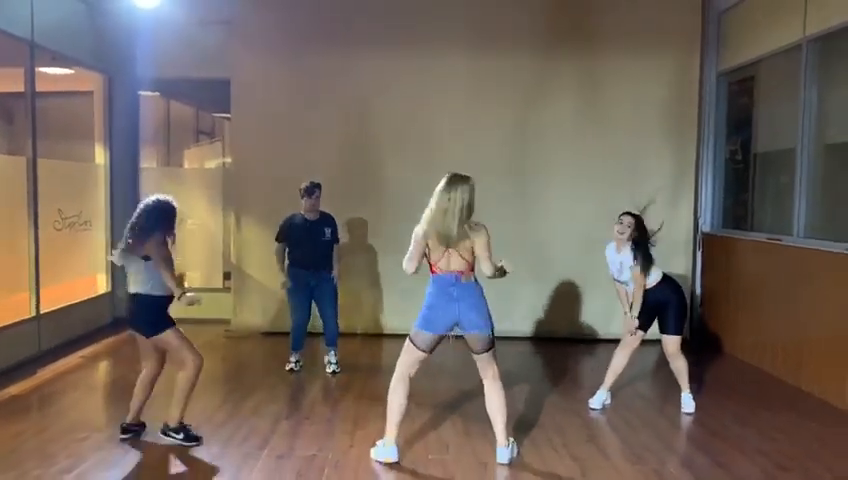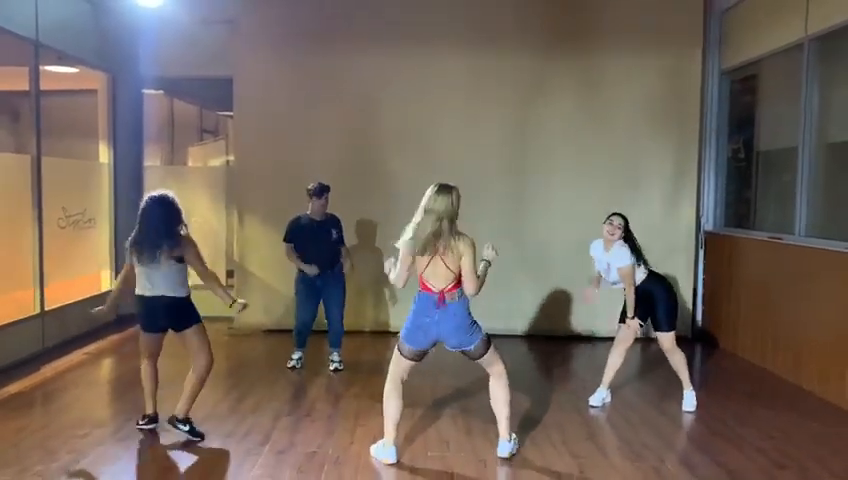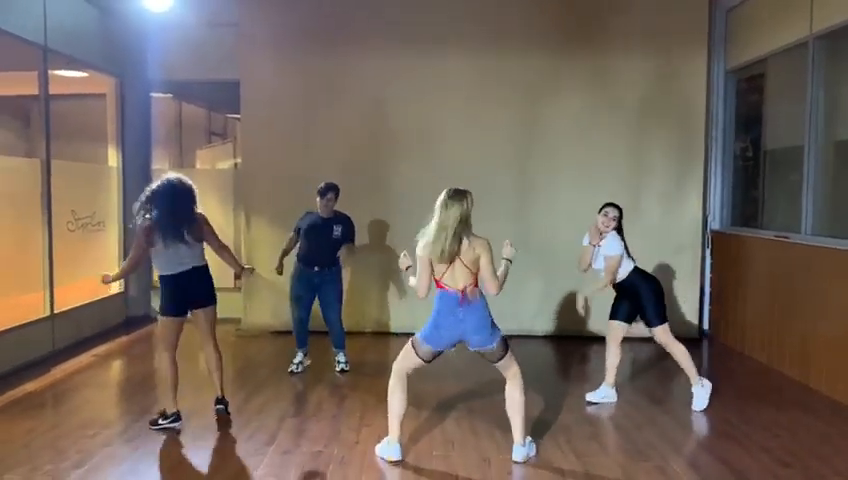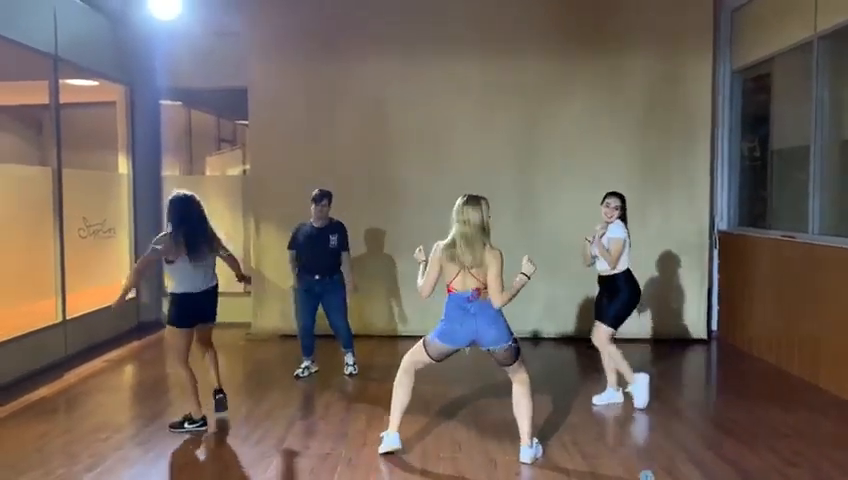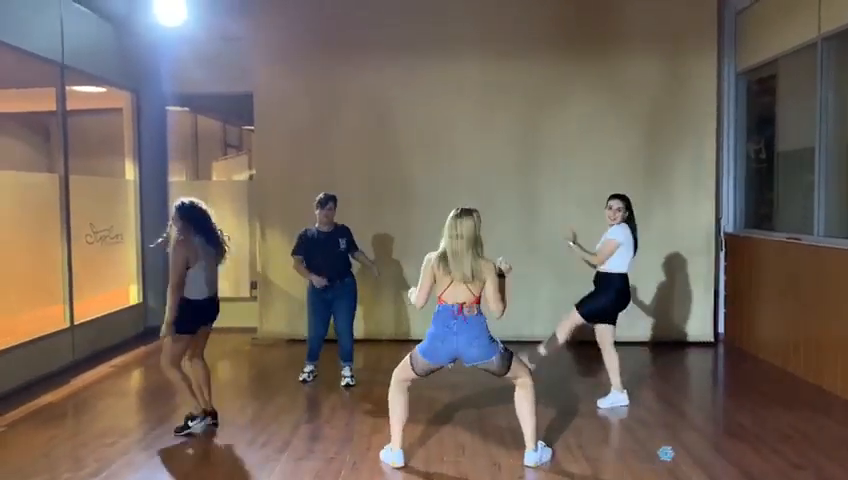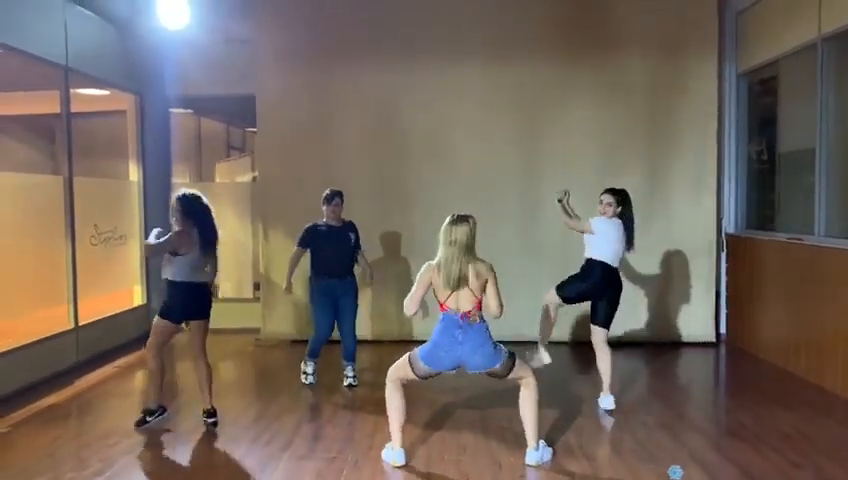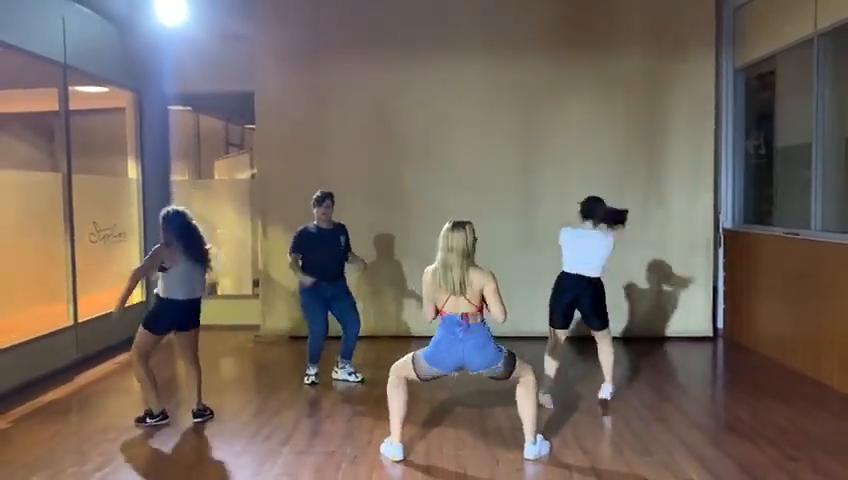
dt=0.3s
person 1, frame 1
left shoulder: (426, 227)
right shoulder: (477, 230)
left elbow: (409, 267)
right elbow: (489, 271)
right wrist: (500, 270)
left hip: (439, 301)
right hip: (471, 299)
left knee: (403, 372)
right knee: (490, 374)
left ankle: (388, 446)
right ankle: (504, 446)
person 1, frame 2
left shoulder: (413, 240)
right shoulder: (464, 243)
left elbow: (398, 282)
right elbow: (472, 289)
left wrist: (390, 269)
right wrist: (487, 261)
left hip: (422, 317)
right hip: (456, 320)
left knee: (395, 377)
right knee: (497, 371)
left ankle: (388, 446)
right ankle: (505, 441)
person 1, frame 3
left shoulder: (428, 244)
right shoulder: (480, 244)
left elbow: (422, 290)
right elbow: (493, 289)
left wrist: (408, 268)
right wrist: (506, 260)
left hip: (444, 319)
right hip: (477, 319)
left knee: (399, 371)
right knee: (513, 374)
left ankle: (392, 445)
right ankle: (521, 445)
person 1, frame 4
left shoulder: (442, 249)
right shoulder: (492, 254)
left elbow: (425, 291)
right elbow: (498, 301)
left wrist: (423, 263)
right wrist: (525, 276)
left hip: (455, 322)
right hip: (489, 322)
left knee: (407, 366)
right knee: (520, 378)
left ankle: (391, 436)
right ankle: (527, 447)
person 1, frame 5
left shoulder: (434, 260)
right shoulder: (487, 266)
left elbow: (419, 302)
right elbow: (497, 311)
left wrist: (411, 291)
right wrist: (500, 276)
left hip: (441, 335)
right hip: (474, 336)
left knee: (399, 380)
right knee: (523, 379)
left ankle: (395, 451)
right ankle: (533, 451)
person 1, frame 6
left shoulder: (431, 269)
right shoulder: (485, 269)
left elbow: (409, 310)
right elbow: (496, 311)
left wrist: (423, 290)
left hip: (443, 344)
right hip: (479, 345)
left knee: (394, 377)
right knee: (527, 378)
left ankle: (396, 450)
right ankle: (534, 450)
person 1, frame 7
left shoulder: (431, 274)
right shoulder: (484, 276)
right elbow: (500, 317)
left hip: (444, 345)
right hip: (480, 346)
left knee: (397, 374)
right knee: (527, 376)
left ankle: (394, 445)
right ankle: (532, 444)
person 2, frame 1
left shoulder: (134, 239)
right shoulder: (155, 238)
right elbow: (163, 267)
right wrist: (181, 293)
left hip: (140, 306)
right hip: (149, 307)
left knee: (152, 364)
right knee: (192, 362)
left ankle: (131, 422)
right ankle: (173, 425)
person 2, frame 2
left shoulder: (136, 243)
right shoulder: (181, 239)
left elbow: (125, 279)
right elbow: (204, 273)
left wrist: (109, 306)
right wrist: (230, 300)
left hip: (149, 306)
right hip: (178, 306)
left knee: (148, 358)
right knee: (204, 360)
left ankle: (150, 415)
right ankle: (180, 417)
person 2, frame 3
left shoulder: (149, 226)
right shoulder: (197, 220)
left elbow: (133, 263)
right elbow: (219, 247)
left wrist: (113, 278)
right wrist: (240, 269)
left hip: (172, 288)
right hip: (200, 282)
left knee: (166, 351)
right knee: (209, 343)
left ankle: (171, 412)
right ankle: (220, 399)
person 2, frame 4
left shoulder: (168, 240)
right shoulder: (206, 235)
left elbow: (139, 270)
right elbow: (229, 259)
left wrist: (122, 294)
right wrist: (241, 276)
left hip: (184, 302)
right hip: (209, 297)
left knee: (180, 360)
right knee: (205, 344)
left ankle: (196, 416)
right ankle: (218, 390)
person 2, frame 5
left shoulder: (182, 245)
right shoulder: (209, 242)
left elbow: (175, 285)
left wrist: (168, 321)
left hip: (191, 308)
right hip: (210, 304)
left knee: (169, 363)
right knee: (196, 357)
left ankle: (198, 412)
right ankle: (208, 411)
person 2, frame 6
left shoulder: (180, 235)
right shoulder: (205, 234)
left elbow: (149, 251)
right elbow: (212, 266)
left wrist: (154, 235)
left hip: (179, 296)
right hip: (201, 295)
left knee: (153, 350)
right knee: (199, 354)
left ankle: (155, 407)
right ankle: (208, 410)
person 2, frame 7
left shoulder: (164, 250)
right shoulder: (198, 248)
left elbow: (138, 274)
right elbow: (203, 268)
left wrist: (121, 302)
left hip: (166, 308)
right hip: (190, 308)
left knee: (139, 358)
right knee: (191, 359)
left ankle: (156, 412)
right ankle: (199, 407)
person 3, frame 1
left shoulder: (635, 254)
right shoulder: (610, 250)
left elbow: (638, 288)
right elbow: (620, 284)
left wrist: (634, 317)
right wrist: (627, 312)
left hip: (668, 296)
right hip: (643, 300)
left knee: (672, 351)
right knee: (625, 344)
left ankle: (686, 395)
right ankle: (603, 392)
person 3, frame 2
left shoulder: (621, 253)
right shoulder: (596, 246)
left elbow: (629, 287)
right elbow: (599, 273)
left wrist: (631, 317)
right wrist: (594, 286)
left hip: (658, 292)
right hip: (637, 295)
left knee: (668, 346)
right knee: (621, 342)
left ankle: (688, 391)
right ankle: (603, 390)
person 3, frame 3
left shoulder: (613, 242)
right shoulder: (591, 236)
left elbow: (607, 279)
right elbow: (583, 267)
left wrist: (585, 294)
right wrist: (592, 243)
left hip: (644, 288)
right hip: (625, 293)
left knee: (664, 339)
right knee: (612, 338)
left ankle: (699, 384)
right ankle: (608, 389)
person 3, frame 4
left shoulder: (617, 229)
right shoulder: (601, 229)
left elbow: (612, 263)
right elbow: (588, 262)
left wrist: (601, 239)
right wrist: (590, 241)
left hip: (624, 289)
right hip: (608, 288)
left knee: (600, 339)
right knee: (604, 339)
left ankle: (635, 379)
right ankle: (613, 390)
person 3, frame 5
left shoulder: (619, 231)
right shoulder: (614, 231)
left elbow: (596, 260)
right elbow: (596, 263)
left wrist: (573, 244)
right wrist: (577, 245)
left hip: (614, 289)
right hip: (608, 290)
left knee: (568, 322)
right knee: (605, 342)
left ankle: (534, 357)
right ankle: (618, 393)
person 3, frame 6
left shoulder: (601, 224)
right shoulder: (620, 227)
left elbow: (572, 224)
right elbow: (584, 223)
left wrist: (562, 206)
right wrist: (566, 205)
left hip: (593, 276)
right hip: (612, 283)
left knee: (549, 301)
right knee: (600, 341)
left ankle: (541, 351)
right ankle: (606, 395)
person 3, frame 7
left shoulder: (567, 234)
right shoulder: (607, 239)
left hip: (565, 286)
right hip: (591, 289)
left knee: (555, 343)
right knee: (603, 338)
left ankle: (545, 393)
right ankle: (607, 386)
person 4, frame 1
left shoulder: (328, 221)
right shoulder: (290, 222)
left elbow: (334, 247)
right elbow: (280, 249)
left wrist: (336, 267)
right wrist: (284, 274)
left hip: (324, 276)
right hip: (298, 276)
left knee: (330, 316)
right knee: (299, 319)
left ankle: (332, 355)
right ankle: (295, 356)
person 4, frame 2
left shoulder: (334, 222)
right shoulder: (297, 224)
left elbow: (340, 245)
right elbow: (289, 251)
left wrist: (346, 258)
right wrist: (303, 266)
left hip: (333, 277)
right hip: (307, 278)
left knee: (335, 317)
right knee: (304, 319)
left ankle: (335, 355)
right ankle: (297, 353)
person 4, frame 3
left shoulder: (344, 221)
right shoulder: (306, 218)
left elbow: (350, 245)
right elbow: (293, 239)
left wrist: (346, 249)
right wrist: (281, 258)
left hip: (329, 275)
right hip: (303, 273)
left knee: (333, 317)
right knee: (299, 316)
left ankle: (340, 355)
right ankle: (301, 355)
person 4, frame 4
left shoulder: (338, 228)
right shoulder: (301, 229)
left elbow: (344, 256)
right elbow: (292, 256)
left wrist: (349, 280)
right wrist: (295, 277)
left hip: (332, 283)
right hip: (306, 284)
left knee: (339, 322)
right knee: (304, 325)
left ankle: (349, 356)
right ankle: (308, 362)
person 4, frame 5
left shoulder: (343, 231)
right shoulder: (306, 236)
left elbow: (355, 252)
right elbow: (297, 263)
left wrist: (371, 265)
right wrist: (312, 277)
left hip: (344, 288)
right hip: (318, 290)
left knee: (344, 331)
right knee: (316, 332)
left ankle: (347, 370)
right ankle: (310, 367)
person 4, frame 6
left shoulder: (350, 228)
right shoulder: (313, 230)
left elbow: (357, 252)
right elbow: (297, 253)
left wrist: (367, 268)
right wrist: (288, 279)
left hip: (347, 285)
right hip: (322, 285)
left knee: (348, 329)
right knee: (323, 329)
left ankle: (349, 369)
right ankle: (309, 363)
person 4, frame 7
left shoulder: (340, 230)
right shoulder: (304, 233)
left elbow: (346, 253)
right elbow: (293, 260)
left wrist: (358, 261)
right wrist: (301, 275)
left hip: (338, 287)
right hip: (312, 289)
left knee: (353, 325)
right knee: (318, 331)
left ankle: (343, 367)
right ankle: (312, 369)
